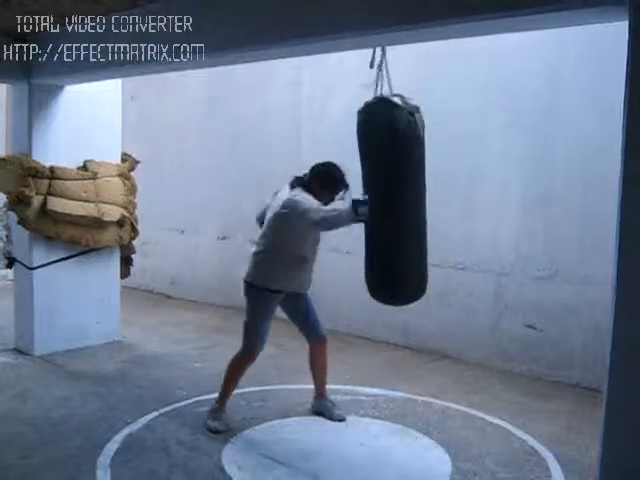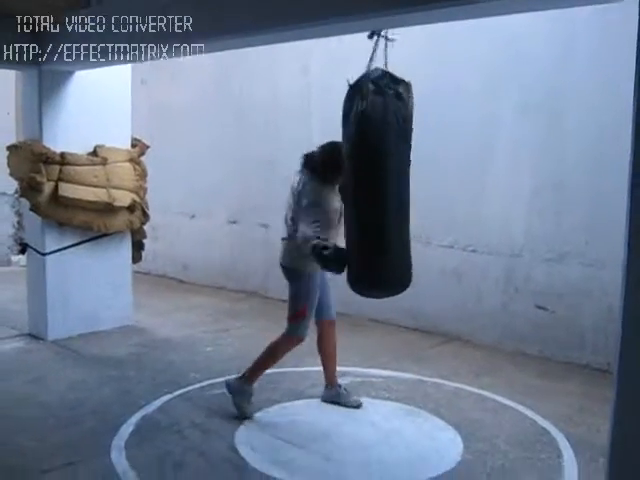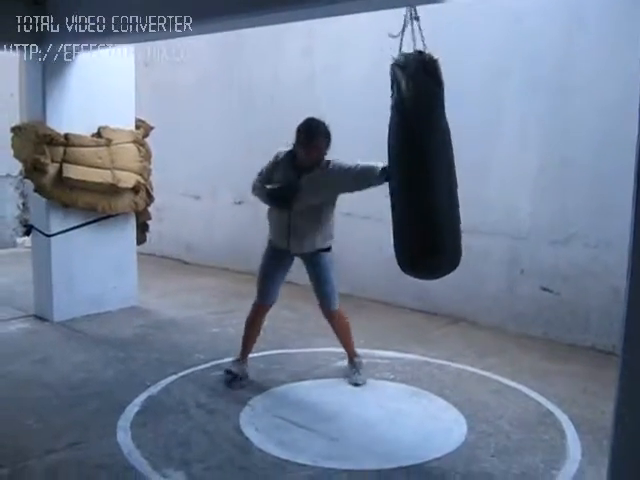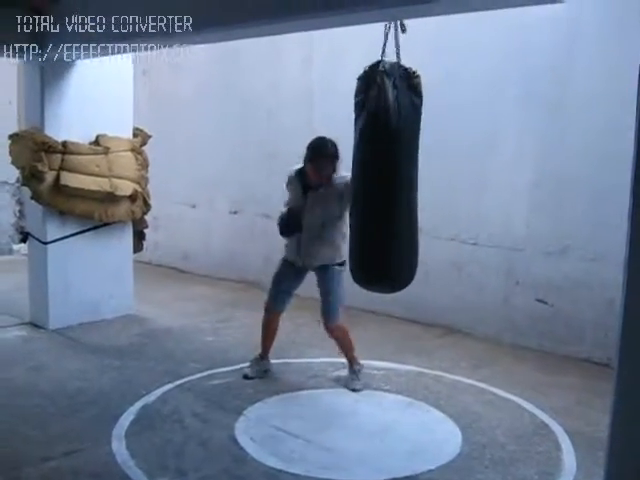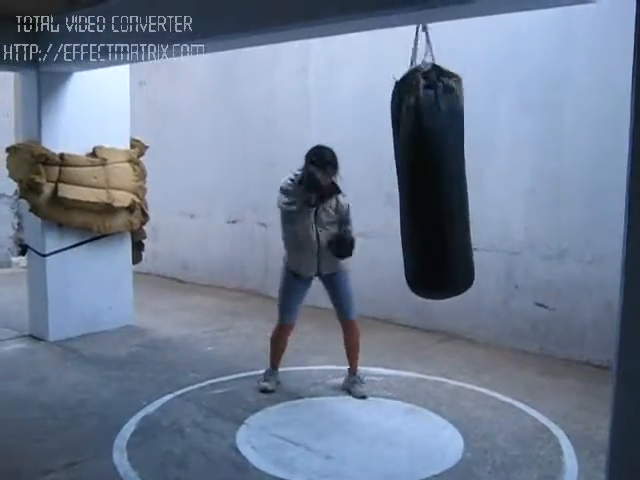
dt=1s
person 1, frame 1
left shoulder: (286, 196)
right shoulder: (297, 201)
left elbow: (262, 218)
right elbow: (322, 219)
right wrist: (357, 210)
left hip: (293, 286)
right hip: (264, 285)
left knee: (319, 340)
right knee: (250, 352)
left ankle: (321, 399)
right ankle: (218, 407)
person 1, frame 2
left shoulder: (316, 182)
right shoulder: (313, 189)
right elbow: (307, 232)
left hip: (313, 265)
right hip: (302, 265)
left knee: (327, 322)
right knee: (296, 334)
left ankle: (332, 387)
right ankle: (243, 383)
person 1, frame 3
left shoulder: (334, 170)
right shoulder: (280, 162)
left elbow: (366, 173)
right elbow: (258, 186)
left wrist: (389, 171)
right wrist: (271, 195)
left hip: (316, 246)
right hip: (280, 244)
left knee: (331, 309)
right knee: (262, 303)
left ankle: (354, 361)
right ankle: (241, 360)
person 1, frame 4
left shoulder: (341, 183)
right shoulder: (295, 179)
right wrist: (288, 216)
left hip: (329, 260)
right hip: (296, 257)
left knee: (331, 323)
right knee: (272, 309)
left ankle: (354, 367)
right ankle: (263, 359)
person 1, frame 5
left shoulder: (337, 196)
right shoulder: (291, 186)
left elbow: (345, 223)
right elbow: (292, 219)
left wrist: (346, 238)
right wrist: (310, 197)
left hip: (332, 265)
right hip: (298, 266)
left knee: (349, 321)
right knee: (285, 323)
left ankle: (353, 376)
right ankle: (272, 372)
